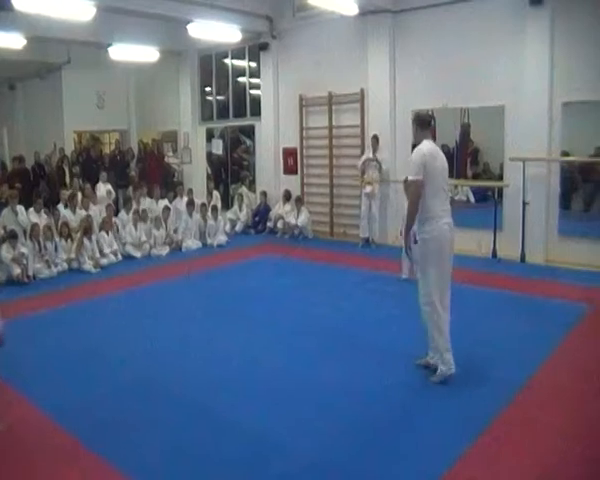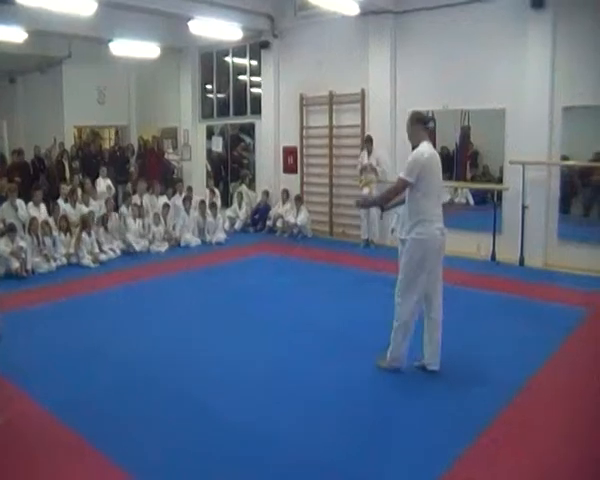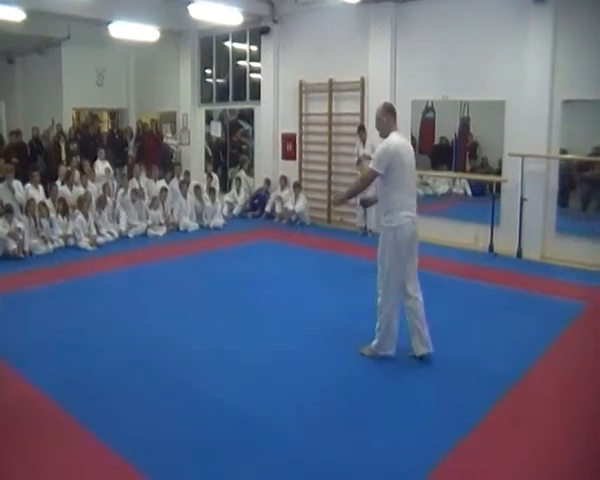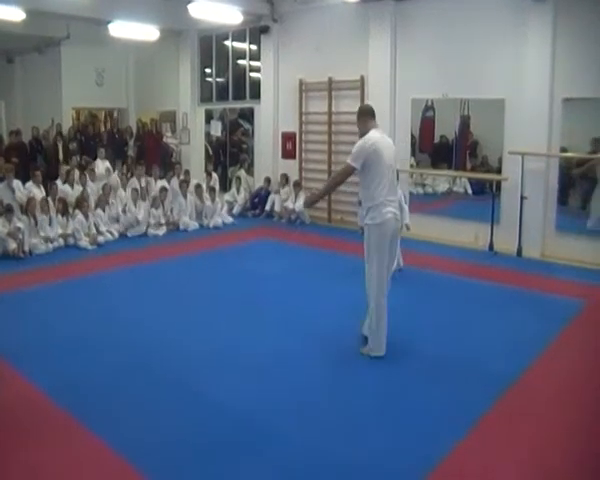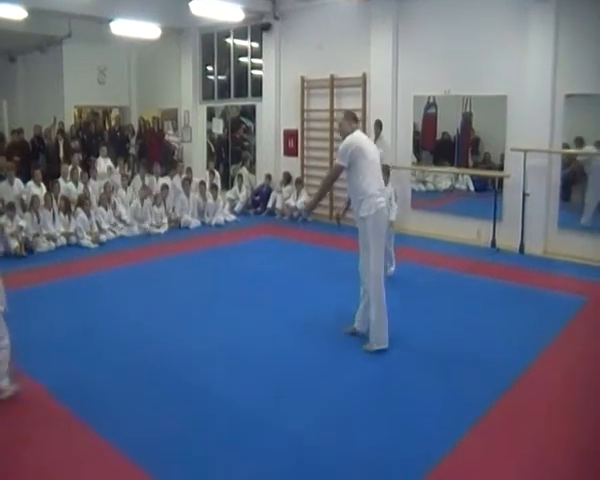
dt=0.4s
person 1, frame 1
left shoulder: (420, 153)
right shoulder: (439, 153)
left elbow: (415, 197)
left wrist: (406, 230)
left hip: (431, 232)
right hip: (445, 229)
left knee: (430, 299)
right knee: (440, 296)
left ankle: (445, 363)
right ankle: (436, 357)
person 1, frame 2
left shoulder: (419, 155)
right shoulder: (432, 153)
left elbow: (396, 189)
left wrist: (371, 201)
right wrist: (386, 203)
left hip: (422, 235)
right hip: (435, 233)
left knee: (406, 298)
right knee: (432, 299)
left ankle: (395, 357)
right ankle: (431, 359)
person 1, frame 3
left shoulder: (388, 146)
right shoulder: (405, 144)
left elbow: (365, 180)
left wrist: (342, 198)
right wrist: (375, 200)
left hip: (394, 224)
right hip: (409, 221)
left knee: (388, 288)
right knee: (409, 285)
left ankle: (382, 345)
right ankle: (422, 345)
person 1, frame 4
left shoulder: (366, 143)
right shoulder: (387, 141)
left elbow: (341, 176)
left wrist: (316, 197)
right wrist: (366, 199)
left hip: (378, 219)
right hip: (391, 216)
left knee: (377, 282)
right knee: (379, 278)
left ankle: (376, 345)
right ankle: (371, 329)
person 1, frame 5
left shoulder: (350, 142)
right shoulder: (366, 142)
left elbow: (331, 178)
left wrist: (311, 204)
left hip: (370, 211)
right hip: (375, 209)
left knee: (373, 273)
right knee: (367, 272)
left ankle: (378, 338)
right ankle: (362, 324)
